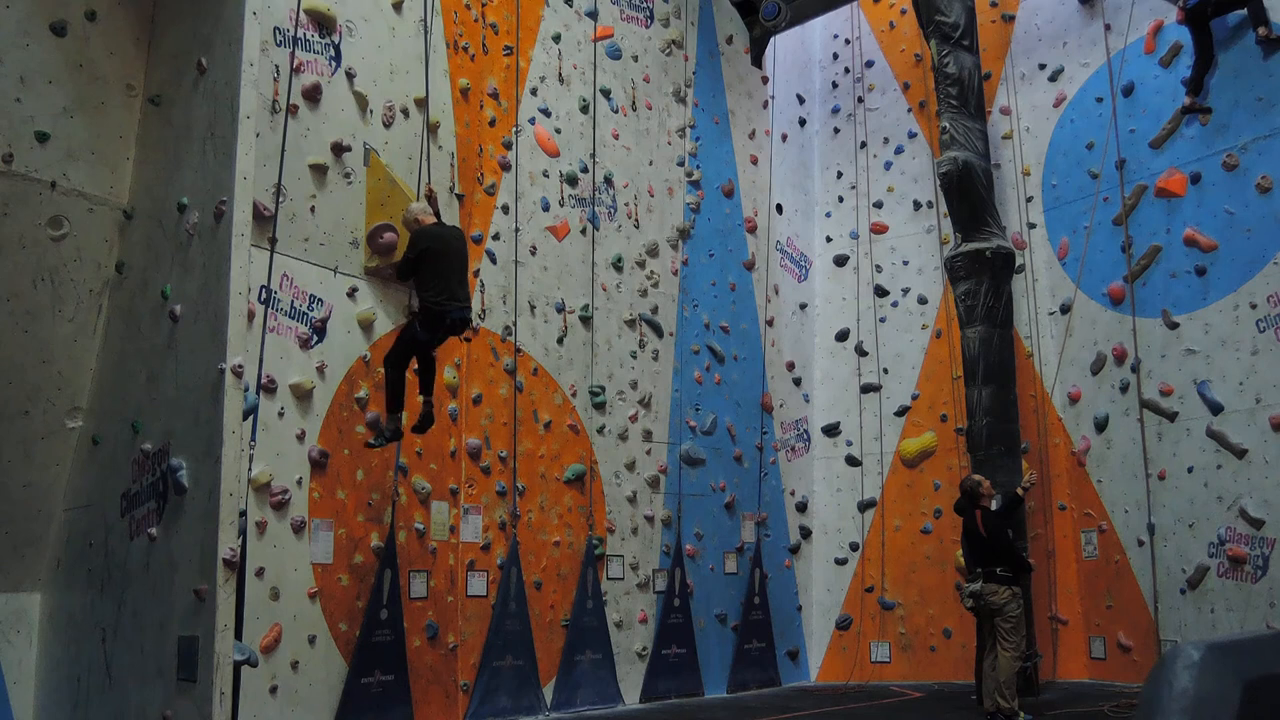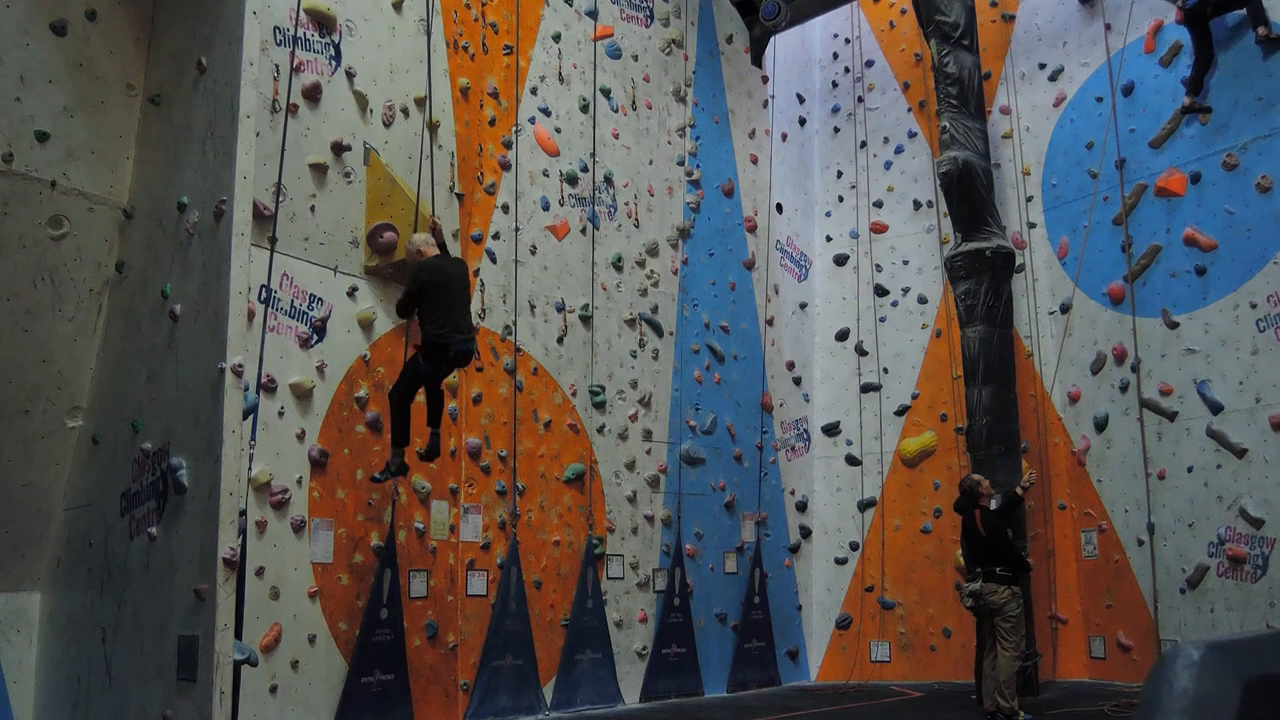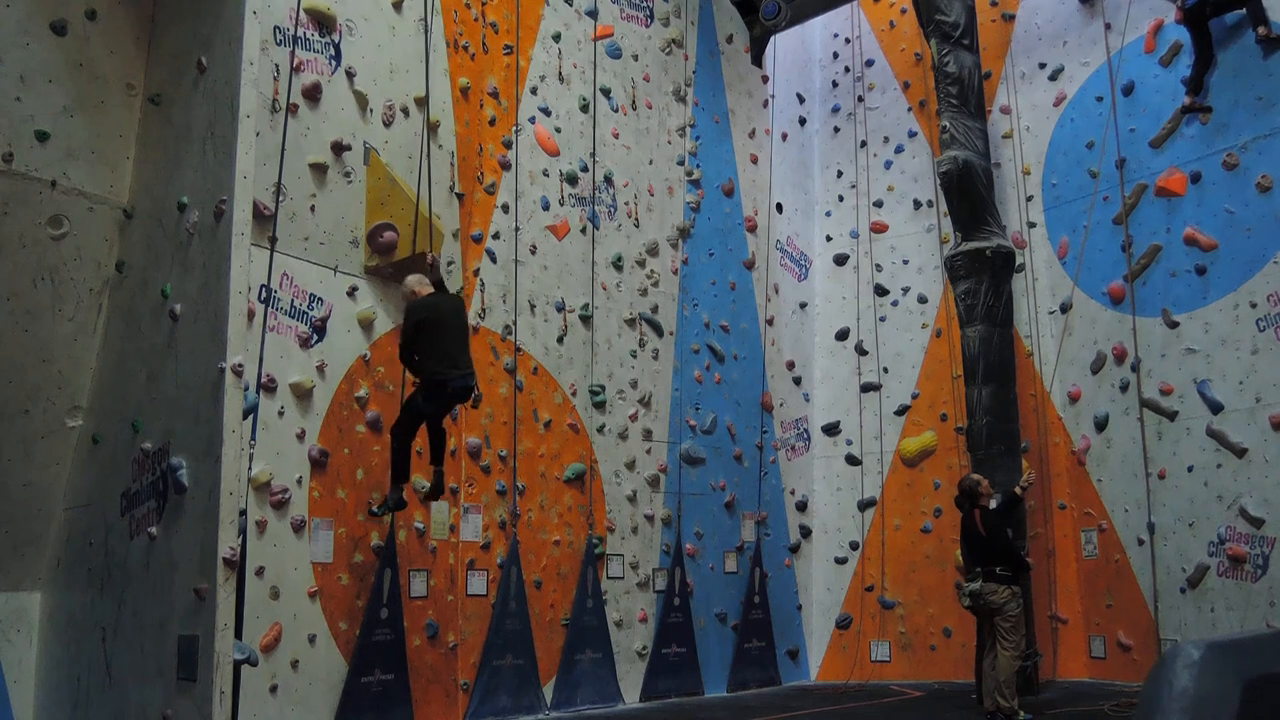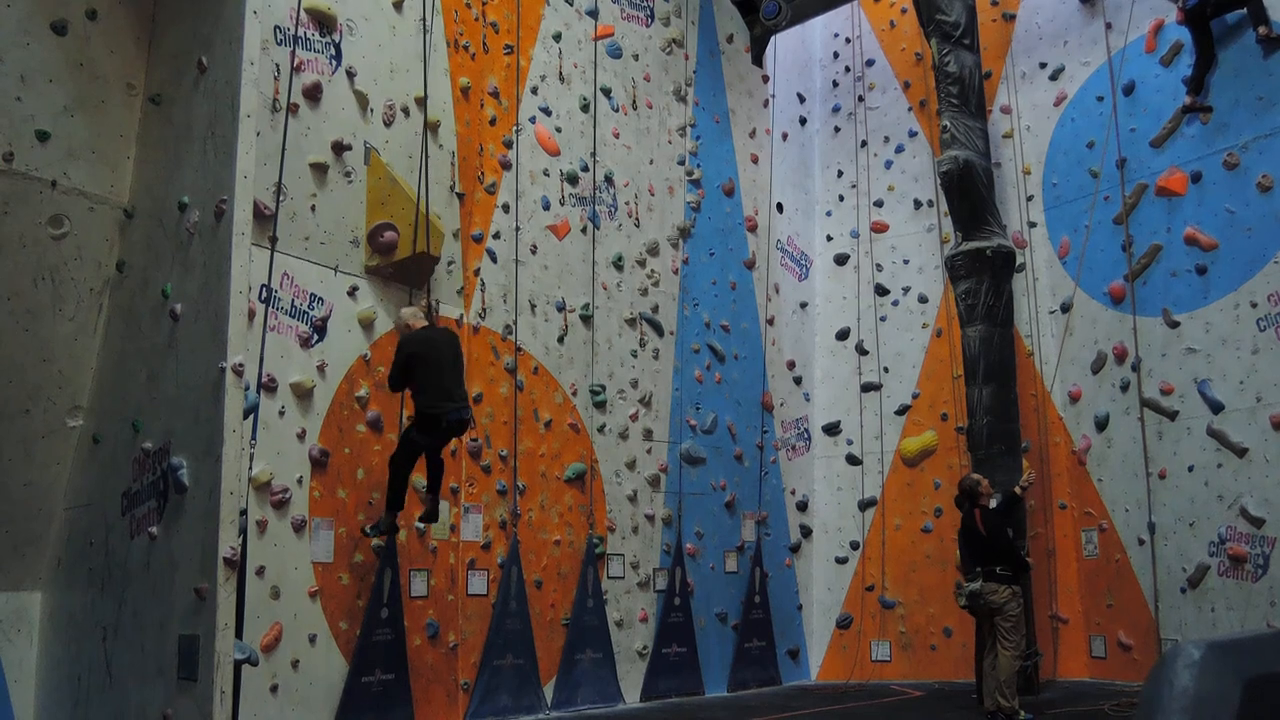
dt=0.3s
person 1, frame 1
left shoulder: (422, 236)
right shoulder: (457, 234)
left elbow: (401, 274)
left wrist: (415, 264)
right wrist: (436, 209)
left hip: (435, 314)
right hip: (461, 313)
left knee: (394, 362)
right knee: (424, 350)
left ankle: (391, 427)
right ankle: (427, 410)
person 1, frame 2
left shoulder: (422, 269)
right shoulder: (460, 265)
left elbow: (403, 310)
left wrist: (406, 309)
right wrist: (440, 240)
left hip: (438, 347)
right hip: (466, 346)
left knee: (399, 396)
right knee: (432, 382)
left ankle: (397, 461)
right ankle: (433, 442)
person 1, frame 3
left shoulder: (417, 308)
right shoulder: (457, 302)
left elbow: (406, 351)
left wrist: (418, 372)
right wrist: (437, 276)
left hip: (438, 384)
right hip: (466, 382)
left knee: (400, 433)
right knee: (434, 421)
left ankle: (395, 496)
right ankle: (438, 480)
person 1, frame 4
left shoulder: (409, 342)
right shoulder: (451, 336)
left elbow: (395, 384)
right wrist: (432, 320)
left hip: (431, 418)
right hip: (462, 415)
left knee: (399, 465)
right knee: (433, 452)
left ankle: (388, 521)
right ankle: (432, 507)
person 2, frame 1
left shoulder: (972, 516)
right shoulder: (990, 520)
right elbow: (1009, 550)
left wrist: (1023, 489)
right wrist: (1028, 566)
left hip: (984, 588)
right hip: (1003, 589)
left knee: (992, 651)
right knee: (1010, 650)
person 2, frame 2
left shoulder: (971, 516)
right shoulder: (989, 520)
left elbow: (1001, 512)
right elbow: (1008, 550)
left wrist: (1022, 489)
right wrist: (1027, 566)
left hip: (983, 588)
right hip: (1002, 588)
left knee: (991, 651)
right knee: (1009, 650)
person 2, frame 3
left shoulder: (970, 516)
right shoulder: (988, 519)
right elbow: (1008, 550)
left wrist: (1021, 488)
right wrist: (1026, 565)
left hip: (983, 587)
right hip: (1002, 588)
left knee: (992, 650)
right knee: (1009, 649)
person 2, frame 4
left shoulder: (971, 516)
right shoulder: (988, 518)
left elbow: (1000, 511)
right elbow: (1008, 549)
left wrist: (1021, 488)
right wrist: (1026, 565)
left hip: (983, 587)
right hip: (1003, 587)
left knee: (992, 650)
right knee: (1010, 649)
